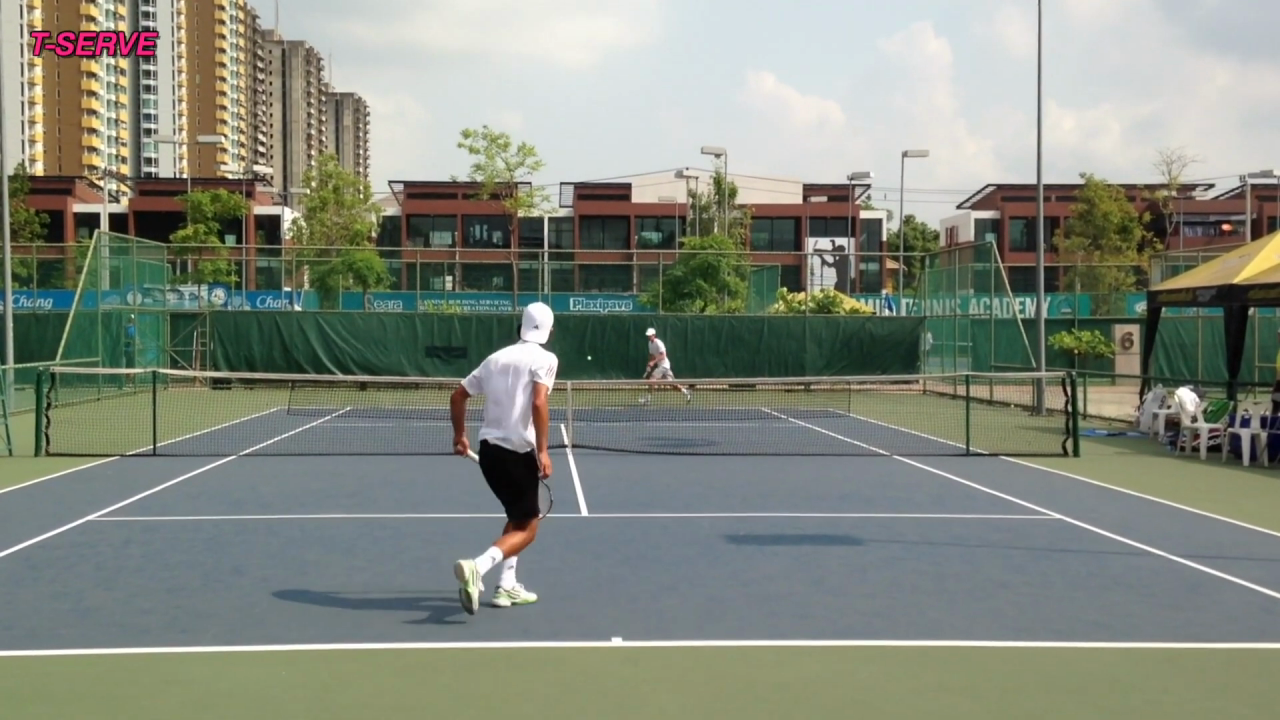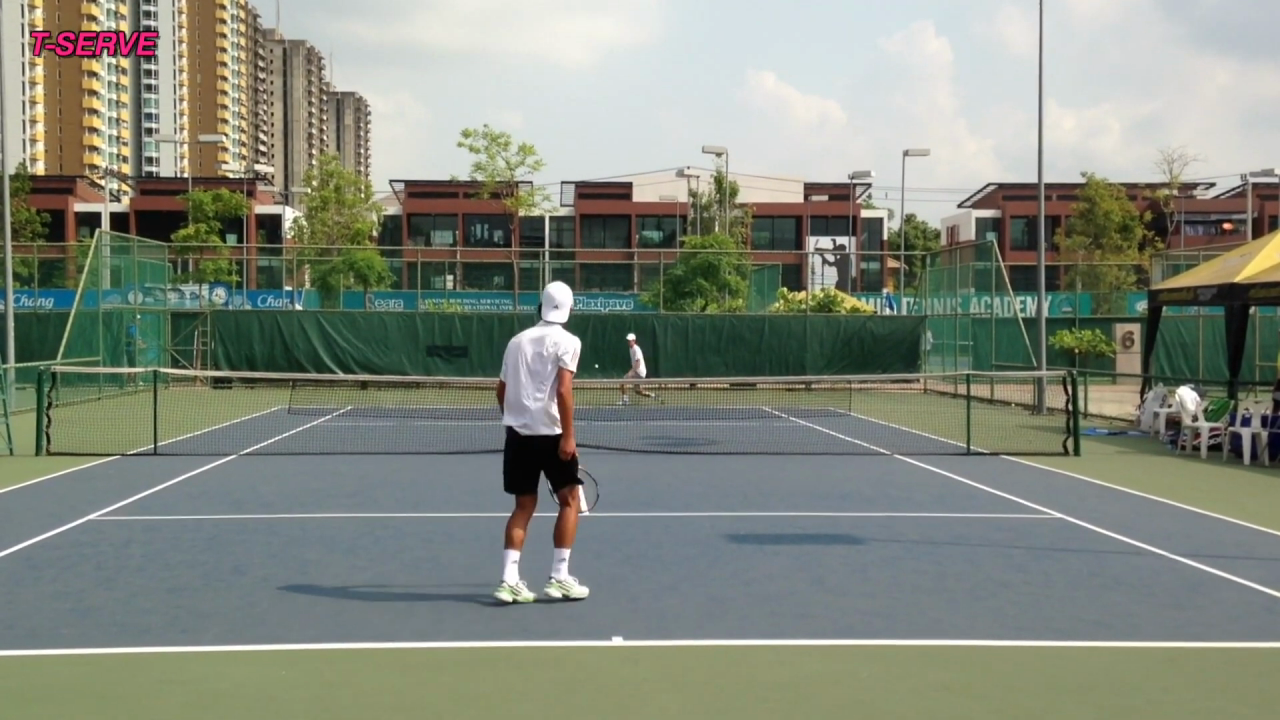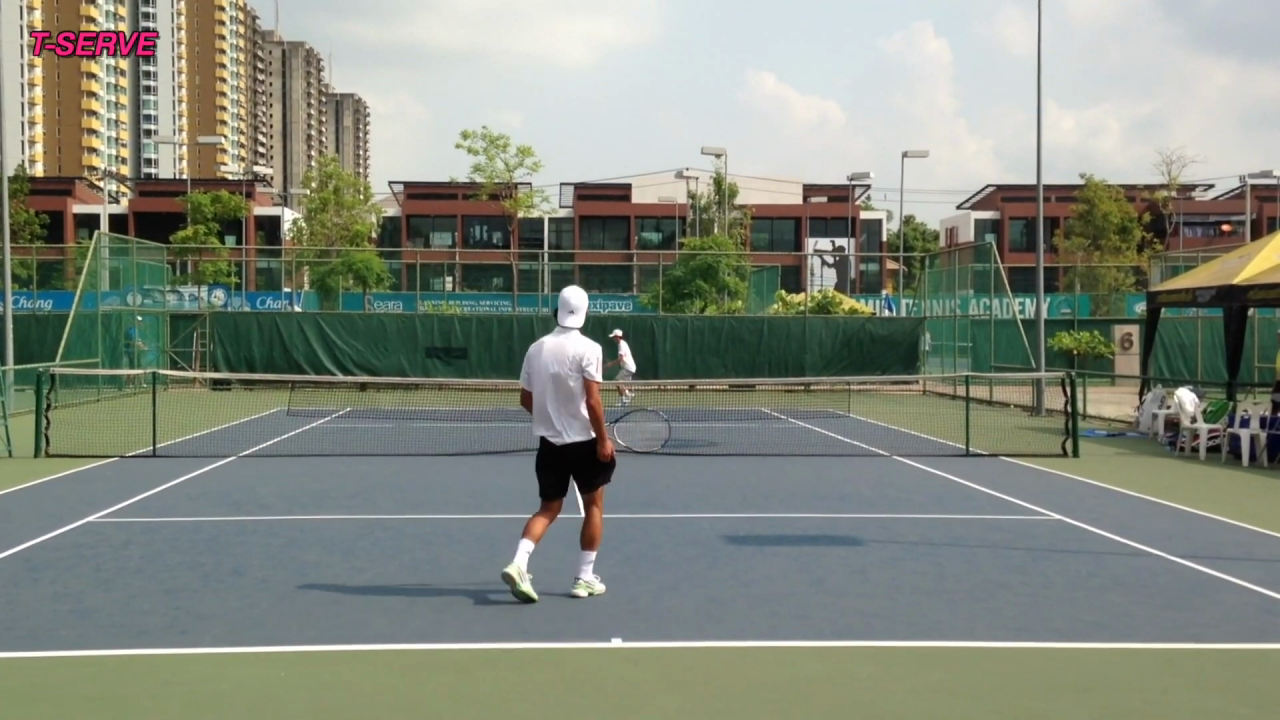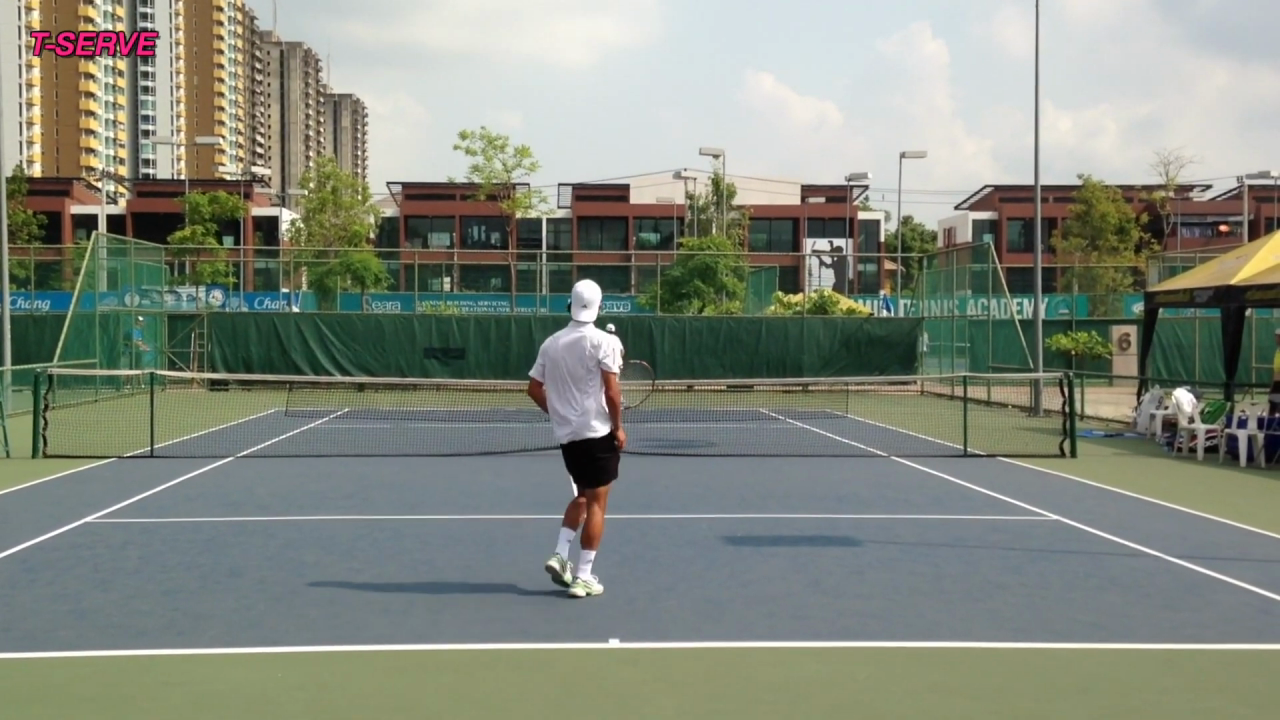
dt=0.2s
person 1, frame 1
left shoulder: (495, 358)
right shoulder: (545, 359)
left elbow: (458, 396)
right elbow: (540, 403)
left wrist: (459, 435)
right wrist: (544, 451)
left hip: (488, 449)
right hip: (520, 452)
left knee: (517, 517)
right knee: (524, 530)
left ankle: (507, 586)
right ankle: (475, 567)
person 1, frame 2
left shoulder: (516, 341)
right shoulder: (567, 341)
left elbow: (502, 391)
right elbow: (564, 391)
right wrist: (568, 436)
left hip: (517, 435)
right hip: (550, 435)
left knee: (523, 507)
right knee: (569, 504)
left ankle: (509, 581)
right ankle: (560, 578)
person 1, frame 3
left shoulder: (536, 349)
right shoulder: (588, 349)
left elbow: (526, 398)
right elbow: (593, 400)
right wrist: (604, 439)
left hip: (549, 442)
right hip: (584, 439)
left knee: (547, 509)
right knee: (593, 506)
left ankle: (518, 564)
right ankle: (585, 578)
person 1, frame 4
left shoulder: (551, 343)
right shoulder: (605, 341)
left elbow: (533, 389)
right elbow: (612, 390)
right wrist: (618, 426)
left hip: (567, 434)
right hip: (597, 432)
left knee: (583, 496)
right knee: (596, 502)
left ankle: (560, 556)
right ankle: (582, 577)
